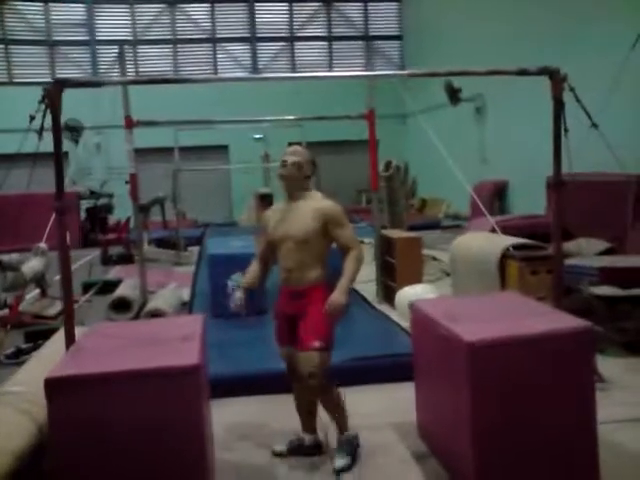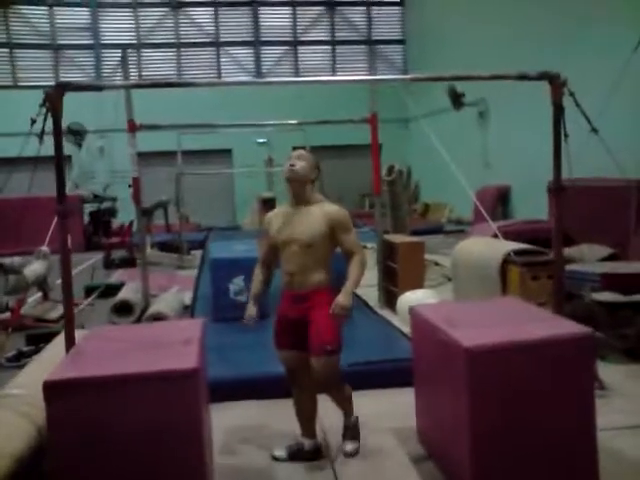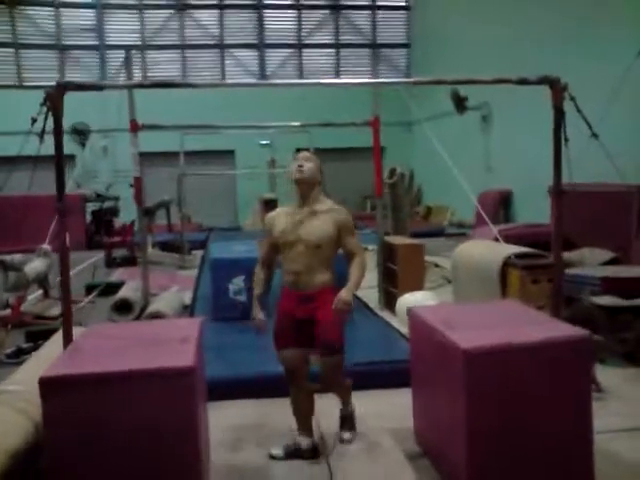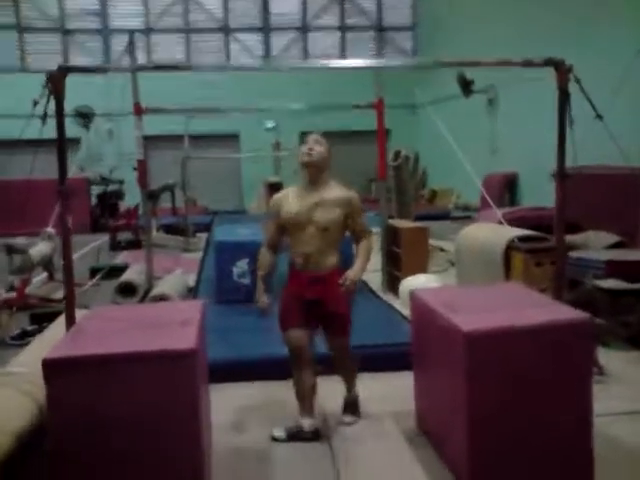
dt=0.1s
person 1, frame 1
left shoulder: (326, 209)
right shoulder: (271, 215)
left elbow: (354, 251)
right elbow: (262, 259)
left wrist: (341, 290)
right wrist: (242, 288)
left hip: (316, 299)
right hip: (286, 297)
left knee: (314, 375)
right knee: (295, 373)
left ankle: (347, 437)
right ankle: (309, 438)
person 1, frame 2
left shoulder: (332, 213)
right shoulder: (273, 219)
left elbow: (357, 255)
right elbow: (264, 265)
left wrist: (347, 292)
right wrist: (252, 300)
left hip: (320, 301)
right hip: (287, 302)
left knee: (326, 377)
right knee: (297, 375)
left ankle: (350, 423)
right ankle: (309, 442)
person 1, frame 3
left shoulder: (338, 216)
right shoulder: (274, 219)
left elbow: (357, 256)
right elbow: (264, 264)
left wrist: (349, 289)
right wrist: (257, 303)
left hip: (324, 301)
right hip: (288, 301)
left knee: (331, 373)
right knee: (295, 374)
left ankle: (347, 411)
right ankle: (305, 441)
person 1, frame 4
left shoulder: (346, 198)
right shoulder: (281, 201)
left elbow: (364, 238)
right elbow: (269, 247)
left wrist: (358, 268)
right wrist: (261, 287)
left hip: (332, 283)
right hip: (297, 284)
left knee: (340, 350)
right knee: (300, 353)
left ankle: (351, 396)
right ankle: (307, 423)
